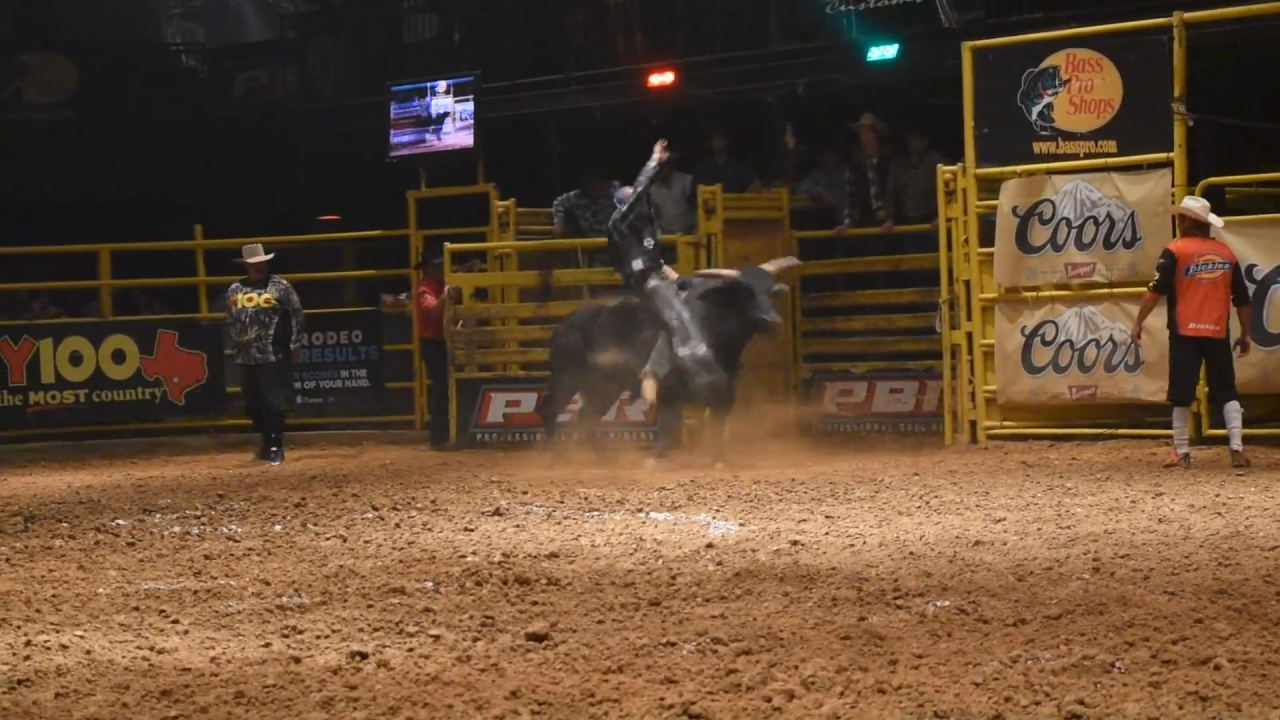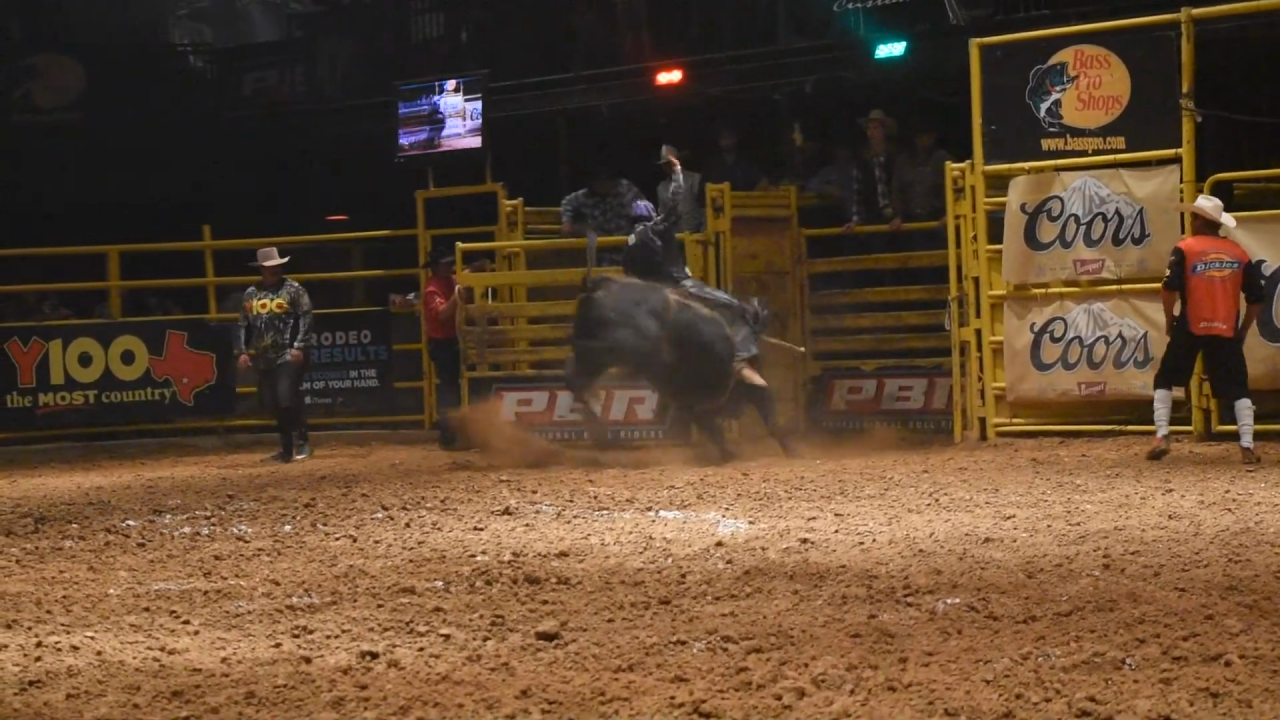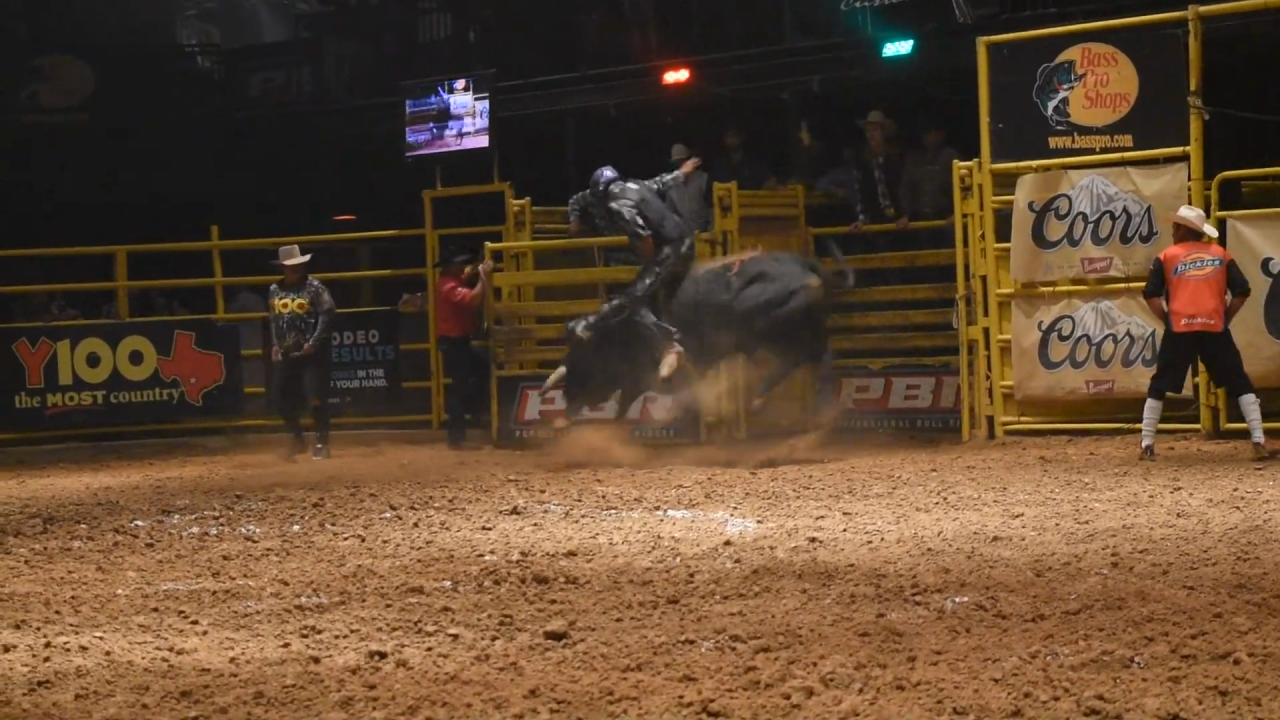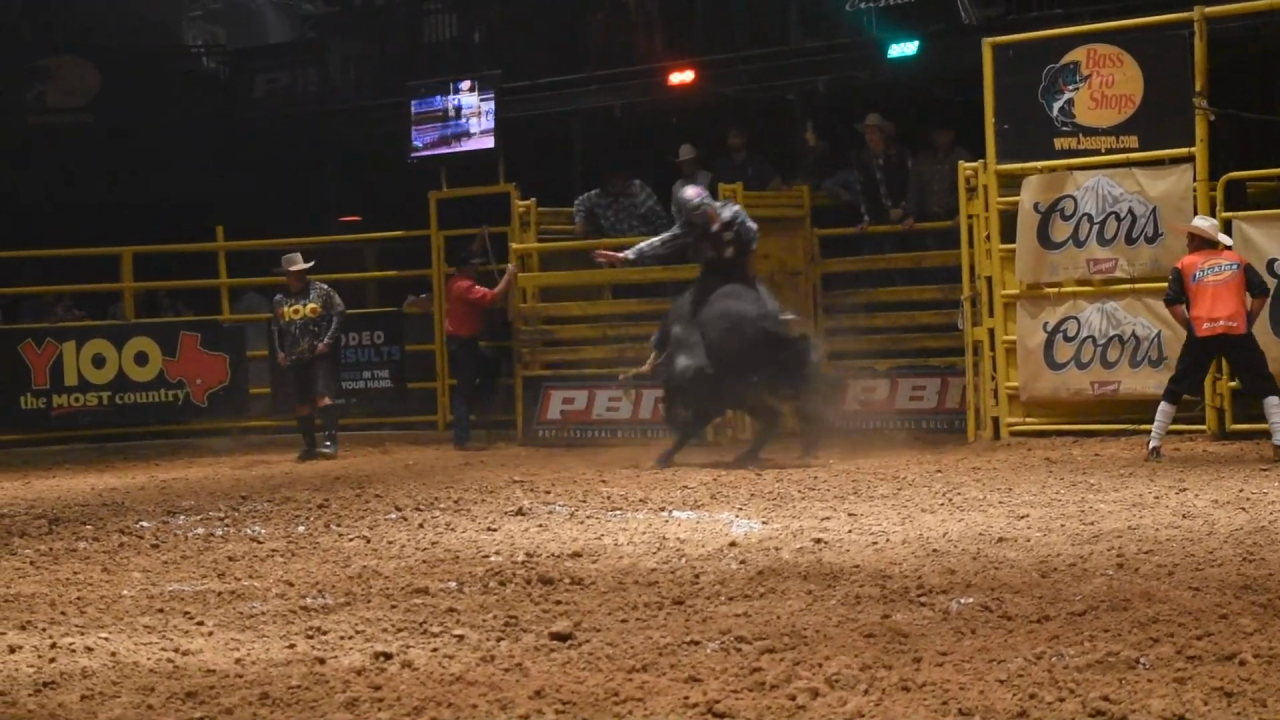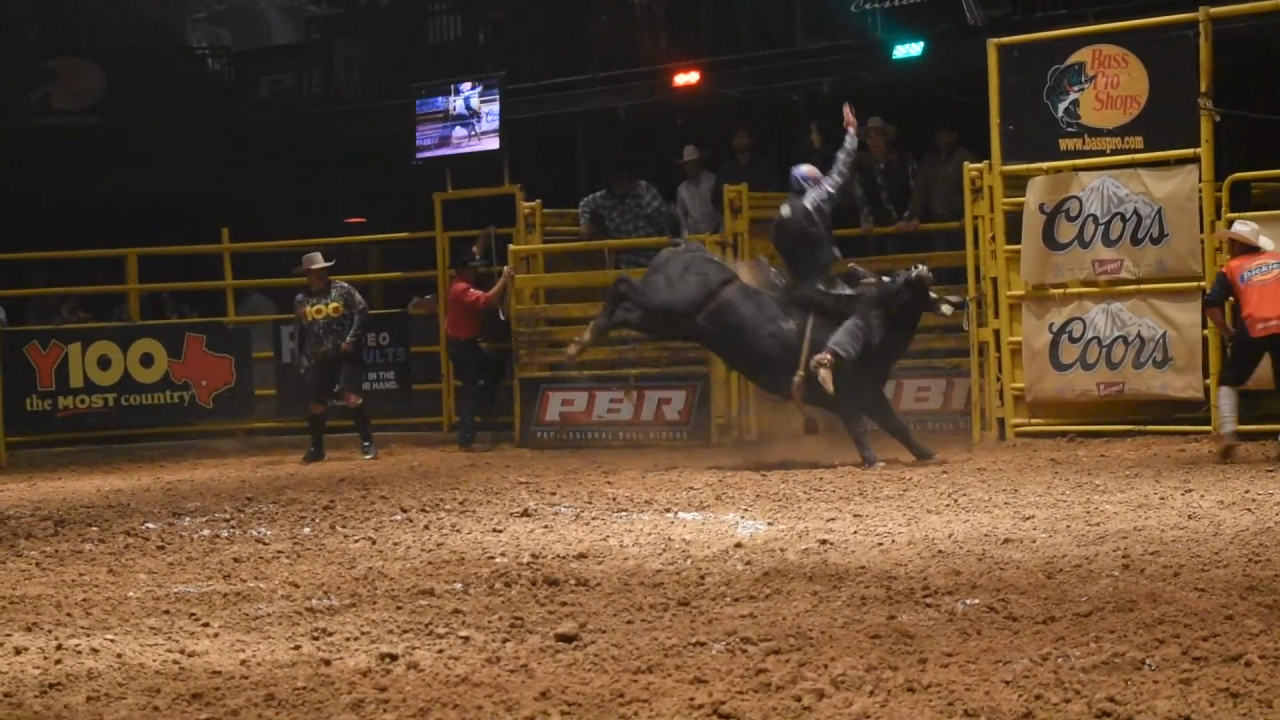
dt=0.4s
person 1, frame 1
left shoulder: (1175, 250)
right shoulder: (1226, 252)
left elbow: (1157, 290)
right elbow: (1241, 298)
left wrist: (1139, 322)
right wrist: (1245, 333)
left hip: (1185, 332)
right hip: (1218, 333)
left knee: (1181, 393)
right knee: (1227, 392)
left ankle: (1181, 452)
right ankle: (1236, 450)
person 1, frame 2
left shoulder: (1185, 248)
right shoulder: (1239, 253)
left elbow: (1171, 287)
right elbow: (1256, 296)
left wrist: (1169, 319)
right wrist: (1243, 329)
left hip: (1191, 328)
right hip: (1226, 331)
left knee: (1164, 379)
right knee: (1238, 389)
left ankle: (1161, 436)
right ankle: (1247, 448)
person 1, frame 3
left shoulder: (1166, 256)
right shoulder: (1220, 253)
left elbow: (1151, 294)
right elbow: (1241, 291)
left wrist: (1167, 320)
right wrist: (1226, 318)
left hip: (1179, 329)
right hip: (1214, 328)
left knee: (1159, 386)
right knee: (1240, 384)
left ankle: (1147, 445)
right ankle: (1260, 442)
person 1, frame 4
left shoulder: (1184, 265)
right shoulder: (1237, 259)
left elbow: (1172, 302)
left wrist: (1190, 326)
right wrist: (1249, 321)
left hip: (1202, 333)
right hip: (1237, 331)
left knee: (1175, 389)
left ankle: (1154, 446)
person 1, frame 5
left shoulder: (1230, 270)
left elbow: (1212, 305)
left wrist: (1228, 333)
left hip: (1253, 332)
left knee: (1229, 379)
left ankle: (1228, 435)
person 2, frame 1
left shoulder: (643, 223)
right shoulder: (619, 223)
right elbow: (639, 192)
left wrist: (669, 272)
right wrist: (654, 161)
left hip: (659, 281)
right hip: (647, 285)
right knee: (681, 325)
right ankle: (650, 376)
person 2, frame 2
left shoulder: (629, 254)
right shoulder: (654, 230)
left elbow: (639, 276)
right elbow: (674, 203)
right wrist: (676, 170)
right hip: (683, 288)
right knee: (745, 313)
right ankle: (743, 362)
person 2, frame 3
left shoulder: (618, 203)
right shoulder: (636, 186)
left elbow: (641, 233)
left wrist: (650, 258)
right wrist: (681, 173)
left hip: (667, 252)
right hip: (685, 243)
left knee: (633, 302)
left ankle: (670, 346)
person 2, frame 4
left shoulder: (735, 214)
right shoulder: (687, 230)
left elbow: (752, 238)
right elbow: (659, 243)
left wrist: (747, 272)
right wrist: (625, 256)
left hip: (741, 276)
right hip: (713, 278)
left knee: (773, 313)
right ankle: (658, 355)
person 2, frame 5
left shoulder: (783, 216)
right shoulder: (810, 204)
right elbow: (840, 173)
right wrist: (850, 131)
left hip: (798, 286)
right hip: (817, 283)
right knee: (861, 316)
right ankle: (826, 358)
person 3, frame 1
left shoulder: (280, 286)
right shoulder: (234, 290)
left elbow: (296, 315)
right elbow: (231, 322)
left wrist: (295, 345)
right wrist: (235, 350)
left hip: (273, 356)
right hip: (246, 358)
left knee: (275, 403)
right knee: (252, 405)
left ankle: (276, 448)
right ankle: (267, 443)
person 3, frame 2
left shoulder: (293, 289)
right shoulder: (251, 294)
left elbow: (306, 317)
right elbow: (243, 325)
left wrist: (299, 346)
right wrist: (242, 351)
left hip: (289, 356)
right hip: (264, 359)
left knee: (287, 397)
right knee: (274, 405)
left ankle: (302, 442)
right ankle: (287, 449)
person 3, frame 3
left shoulder: (313, 287)
right shoulder: (275, 290)
left elbow: (327, 314)
left wrist: (313, 342)
right wrist: (275, 344)
left hip: (312, 352)
right hip: (286, 354)
left knee: (315, 397)
right knee: (284, 398)
left ankle: (322, 444)
right ankle: (296, 438)
person 3, frame 4
left shoulder: (321, 290)
right shoulder: (279, 300)
left elbow: (339, 314)
right elbow: (276, 329)
left wrist: (328, 341)
right wrist: (279, 351)
left hip: (322, 355)
right hip: (297, 359)
left knee: (323, 396)
right knee: (302, 403)
left ankle: (329, 442)
right ankle: (310, 446)
person 3, frame 5
left shoulder: (343, 290)
right shoulder: (301, 300)
left elbow: (362, 312)
right elbow: (299, 332)
left wrist: (351, 339)
right wrist: (301, 359)
left hip: (346, 355)
right hip: (318, 359)
left knee: (351, 397)
right knee: (315, 402)
left ankle: (367, 442)
right ankle: (316, 448)
person 4, frame 1
left shoulder: (441, 284)
right shoulder: (425, 290)
left elbow: (456, 285)
right elbow: (433, 311)
right wrist: (445, 299)
left hip: (443, 343)
right hip: (433, 345)
left knee: (443, 390)
right knee: (441, 390)
left ankle: (442, 437)
right ankle: (439, 439)
person 4, frame 2
left shoulder: (447, 281)
right shoulder: (432, 291)
right elbow: (442, 312)
left wrist: (477, 268)
right wrist: (455, 298)
left hip: (451, 344)
right hip: (441, 348)
right knee: (449, 391)
right ankle: (448, 439)
person 4, frame 3
left shoulder: (454, 281)
right shoulder: (449, 287)
left elbow: (467, 274)
right elbow: (474, 299)
left wrist: (479, 269)
right wrist: (484, 276)
left hip: (459, 341)
right hip: (453, 343)
left knee: (481, 369)
right knee: (460, 386)
right ankle: (456, 439)
person 4, frame 4
left shoulder: (455, 282)
right shoulder: (465, 287)
left elbow: (470, 257)
right elbow: (493, 297)
left wrist: (482, 238)
right wrist: (509, 276)
left hip: (463, 342)
right hip: (462, 343)
left knee: (491, 367)
right knee: (465, 387)
left ankle: (469, 406)
right ankle: (461, 439)
person 4, frame 5
left shoulder: (463, 283)
right shoulder: (461, 289)
left elbow: (473, 255)
right elbow: (487, 301)
left wrist: (485, 238)
right wrist: (504, 279)
left hip: (468, 343)
right hip: (461, 345)
left knee: (495, 368)
right knee: (470, 388)
left ankle: (486, 407)
right ankle: (466, 440)
